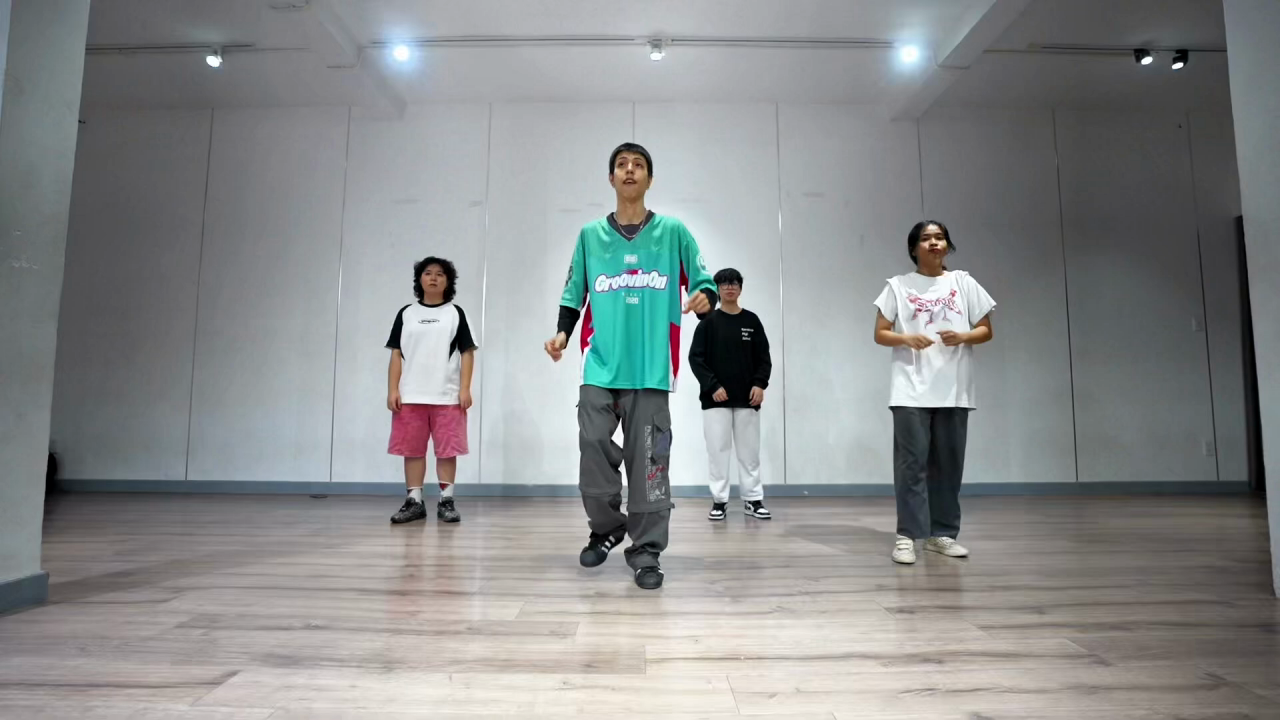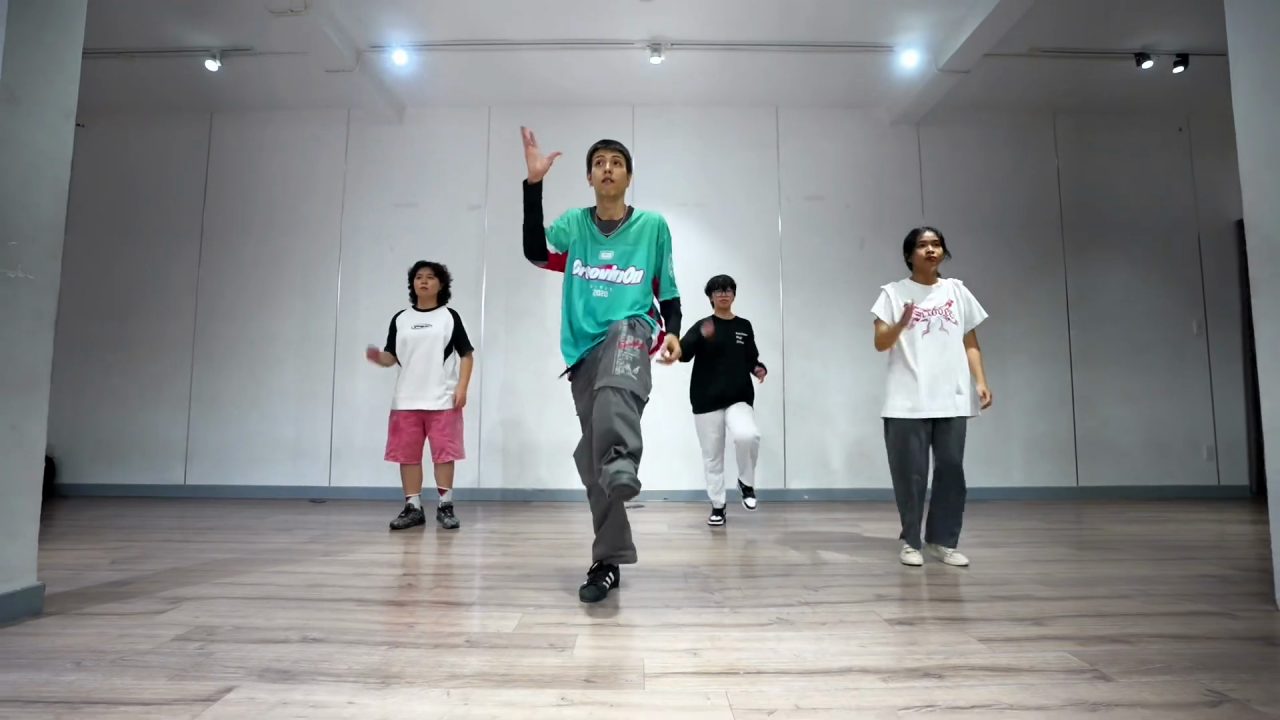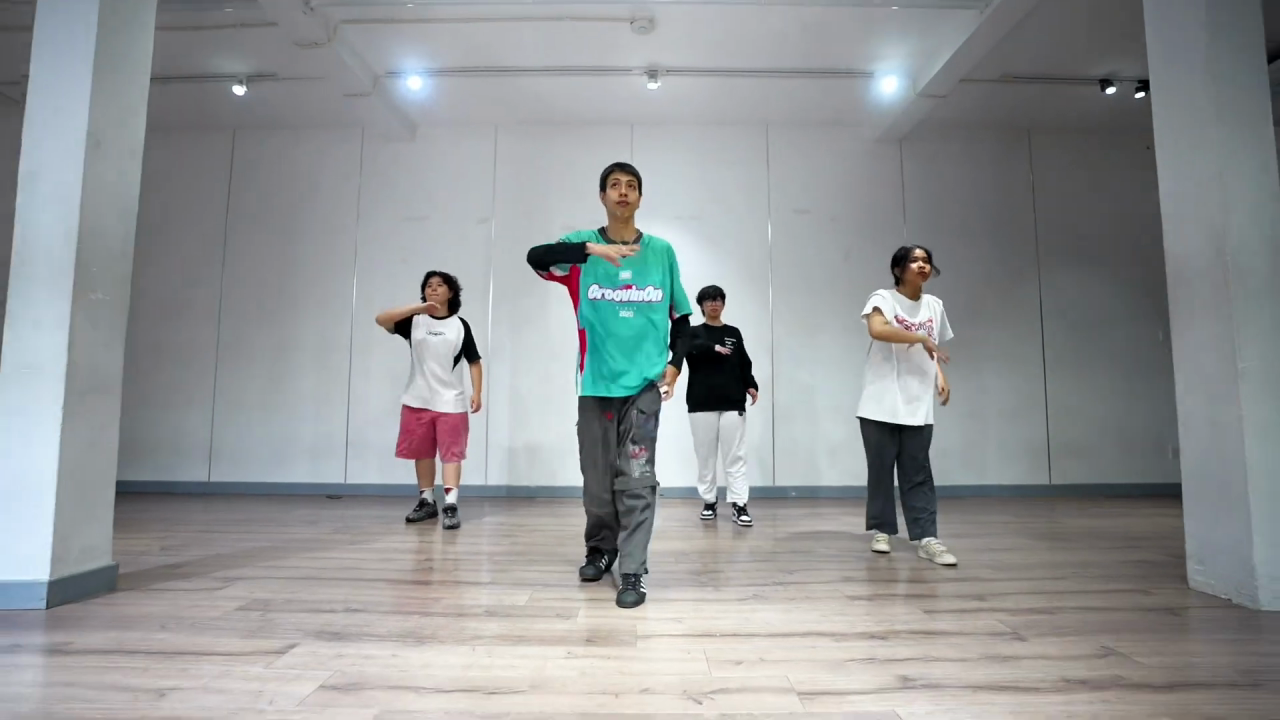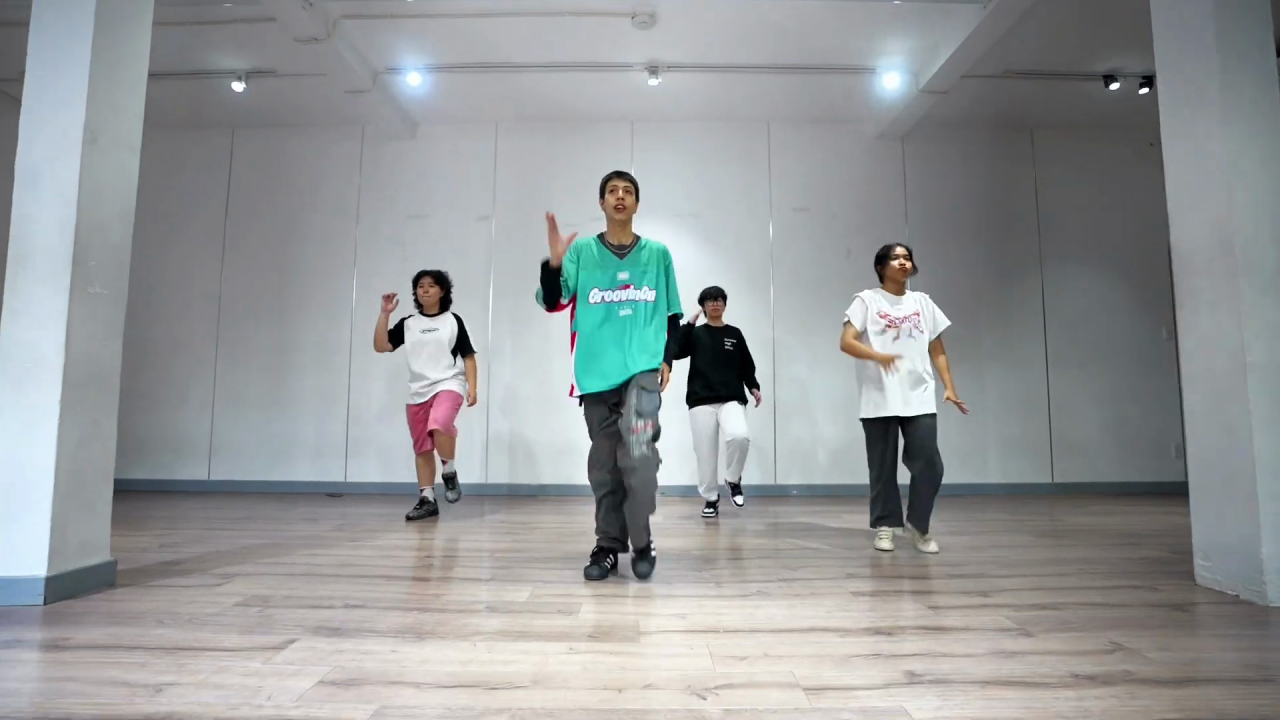
dt=0.7s
person 1, frame 1
left shoulder: (674, 233)
right shoulder: (590, 235)
left elbow: (700, 287)
right elbow: (573, 298)
left wrist: (704, 301)
right wrist: (561, 333)
left hip: (650, 367)
right hip: (600, 365)
left knee: (649, 460)
right knee: (593, 445)
left ankle: (646, 551)
right ankle: (606, 528)
person 1, frame 2
left shoulder: (653, 226)
right shoulder: (572, 224)
left elbow: (668, 293)
right elbow: (536, 254)
left wrist: (673, 334)
right wrist: (533, 183)
left hip: (630, 331)
right hip: (583, 346)
left knee: (617, 375)
right knee: (593, 455)
left ankle: (622, 460)
right ankle: (608, 559)
person 1, frame 3
left shoulder: (662, 251)
right shoulder: (585, 243)
left elbow: (681, 316)
right elbow: (536, 259)
left wrist: (676, 361)
right wrist: (590, 250)
left hip: (645, 376)
right hip: (597, 377)
left knee: (637, 475)
right knee: (597, 474)
left ankle: (633, 570)
right ankle: (601, 548)
person 1, frame 4
left shoulder: (658, 254)
right shoulder: (581, 251)
left elbow: (673, 314)
right elbow: (552, 301)
left wrist: (668, 360)
right wrist: (553, 261)
left hip: (643, 367)
right hip: (597, 371)
left knee: (638, 452)
right knee: (604, 462)
left ankle: (641, 544)
right ankle: (608, 545)
person 2, frame 1
left shoulder: (964, 283)
right shoulder: (898, 286)
left elbow: (986, 329)
right elbow: (880, 332)
left wrist: (963, 337)
right wrist: (908, 339)
left hip: (954, 390)
right hip: (911, 391)
left knee: (948, 463)
right knee: (911, 460)
left ankle: (941, 533)
right ankle: (907, 535)
person 2, frame 2
left shoulder: (956, 291)
right shoulder: (893, 293)
left elbow: (970, 343)
right elbow: (880, 343)
left wrist: (981, 382)
right wrist: (900, 325)
left hip: (951, 398)
right hip: (907, 400)
left knee: (951, 467)
right knee: (910, 470)
left ankle: (941, 540)
right ankle: (911, 542)
person 2, frame 3
left shoulder: (934, 305)
right shoulder: (883, 299)
right elbow: (877, 330)
left wrist: (940, 375)
right wrist: (921, 339)
left hip: (918, 405)
right hip: (880, 405)
left knee: (917, 472)
right knee: (880, 469)
left ankle: (927, 539)
right ankle: (881, 531)
person 2, frame 4
left shoulder: (923, 302)
right shoulder: (867, 300)
left elbow: (937, 349)
right elbow: (846, 342)
left wrist: (950, 388)
right wrist: (878, 356)
left hip: (920, 398)
right hip: (880, 400)
left knee: (927, 462)
right knee: (883, 466)
left ankle: (918, 524)
right ankle: (885, 526)
person 3, frame 1
left shoulder: (455, 314)
right shoulder: (406, 314)
left elbow: (467, 353)
right elbow: (396, 354)
left wrist: (466, 389)
right wrist: (393, 389)
left hip: (447, 395)
right hip: (411, 395)
left knee: (447, 449)
right knee: (412, 449)
left ankle: (446, 501)
right ankle: (414, 501)
person 3, frame 2
left shoulder: (450, 317)
right shoulder: (400, 319)
left elbow: (466, 355)
right elbow: (391, 357)
left wrist: (462, 388)
right wrist: (378, 357)
left hip: (443, 399)
right hip: (407, 401)
left knee: (444, 453)
right knee: (407, 455)
left ankle: (445, 506)
right ankle: (412, 508)
person 3, frame 3
left shoulder: (460, 325)
right shoulder: (414, 321)
left elbow: (474, 362)
right elbow: (381, 319)
left wrist: (476, 393)
right wrist: (418, 308)
left hip: (451, 401)
right hip: (417, 400)
left knee: (451, 453)
right knee: (421, 452)
left ankle: (450, 506)
right ankle: (426, 501)
person 3, frame 4
left shoulder: (453, 321)
right shoulder: (407, 324)
left elbow: (468, 357)
right elbow: (380, 346)
left wrist: (472, 386)
right wrist: (385, 313)
left hip: (448, 385)
right hip: (418, 394)
left knee: (439, 425)
right knee: (422, 447)
left ankle: (449, 472)
right ankle: (427, 499)
person 4, frame 1
left shoulder: (752, 320)
right shoulder: (708, 322)
left elbow: (763, 356)
right elbow: (695, 358)
left wrist: (761, 384)
right wrist: (712, 386)
left hip: (746, 397)
right hip: (716, 397)
left knee: (749, 450)
right knee: (718, 450)
left ankle: (753, 500)
right ankle: (719, 500)
person 4, frame 2
left shoulder: (744, 326)
right shoulder: (701, 327)
left elbow: (751, 358)
right elbow: (683, 354)
left wrist: (759, 368)
right wrist: (700, 335)
left hip: (738, 399)
right hip: (707, 401)
left knee: (747, 436)
right knee: (712, 456)
left ankle: (746, 482)
right ankle: (718, 506)
person 4, frame 3
left shoulder: (734, 333)
right shoulder: (694, 332)
left elbow: (744, 365)
left wrist: (751, 386)
right wrist: (711, 348)
left hip: (732, 403)
right hip: (701, 404)
left knee: (734, 454)
right knee: (705, 455)
left ankle: (739, 504)
right ankle: (709, 501)
person 4, frame 4
left shoulder: (735, 334)
right shoulder: (695, 334)
left elbow: (747, 365)
right elbow: (675, 353)
left wrist: (754, 387)
right wrist: (688, 326)
left hip: (732, 399)
right hip: (701, 401)
left knee: (740, 436)
right knee: (705, 454)
left ankle: (734, 480)
right ankle: (710, 499)
